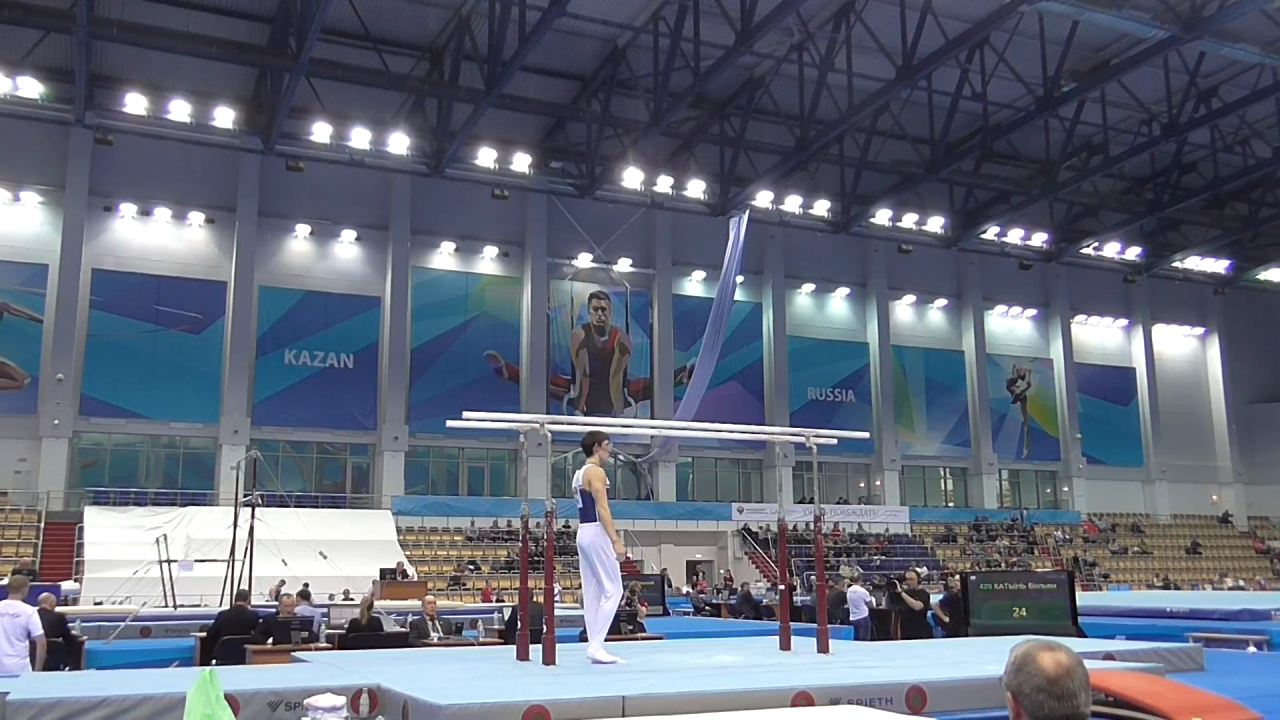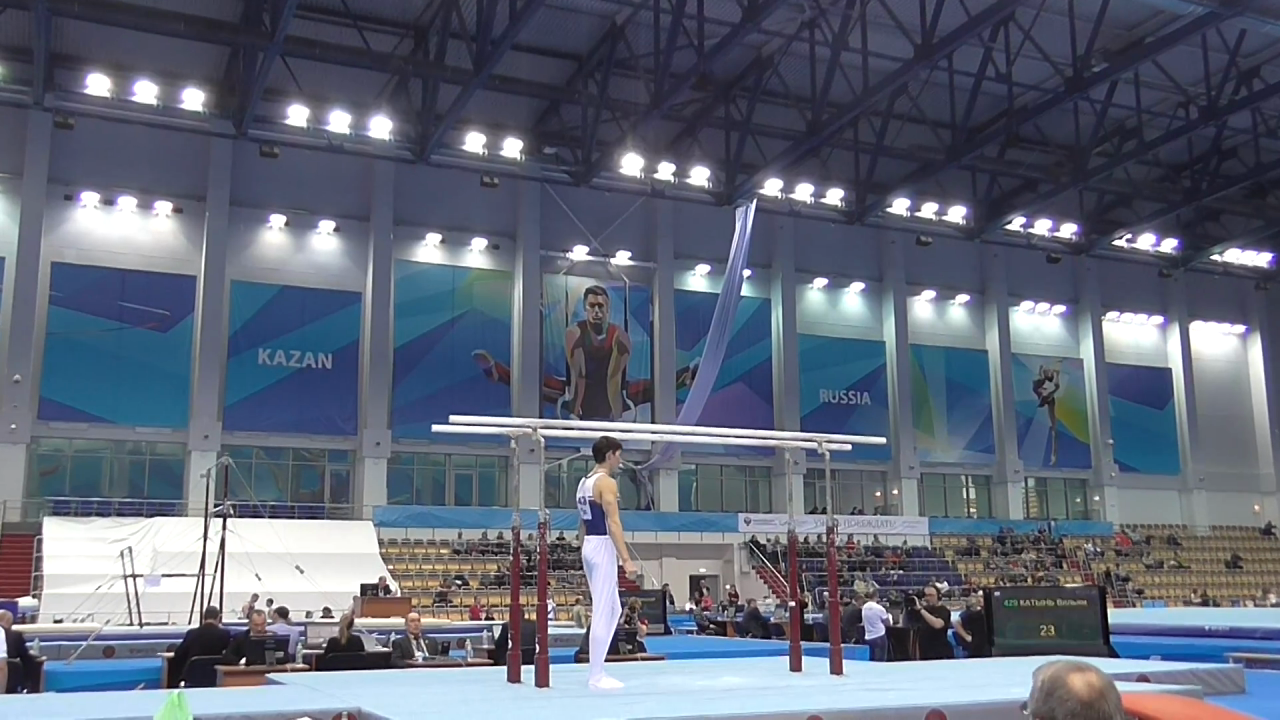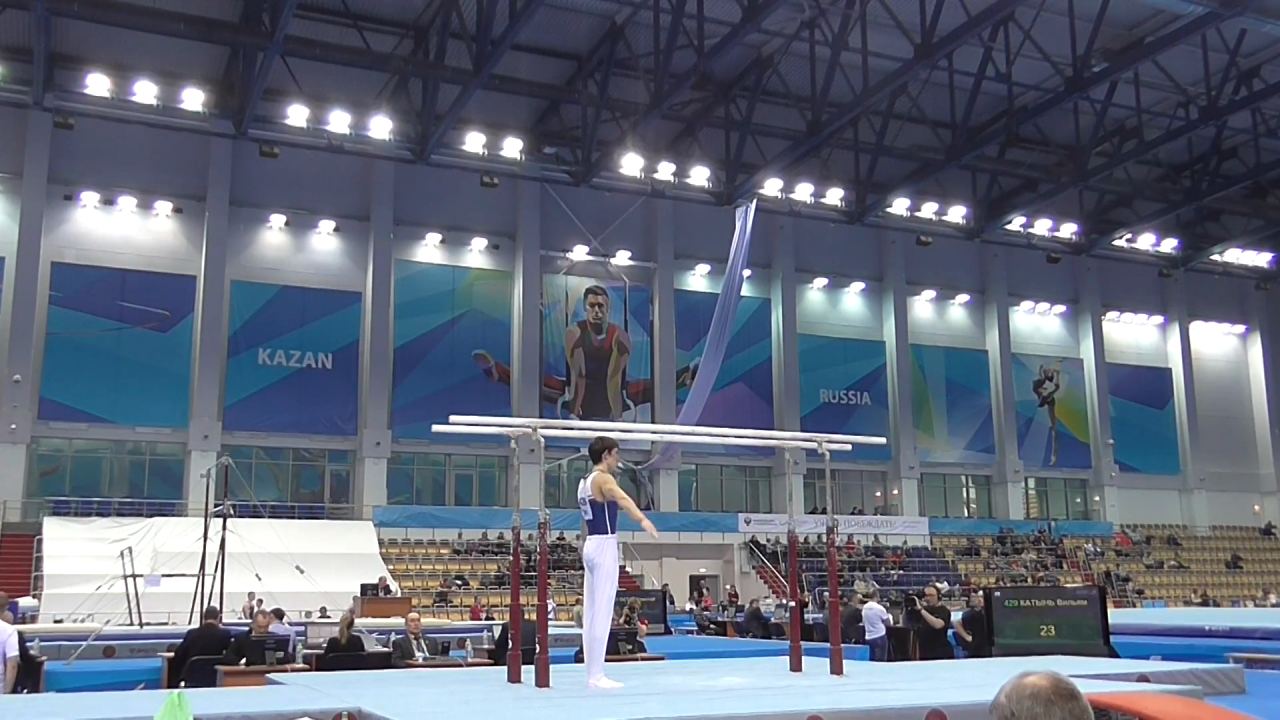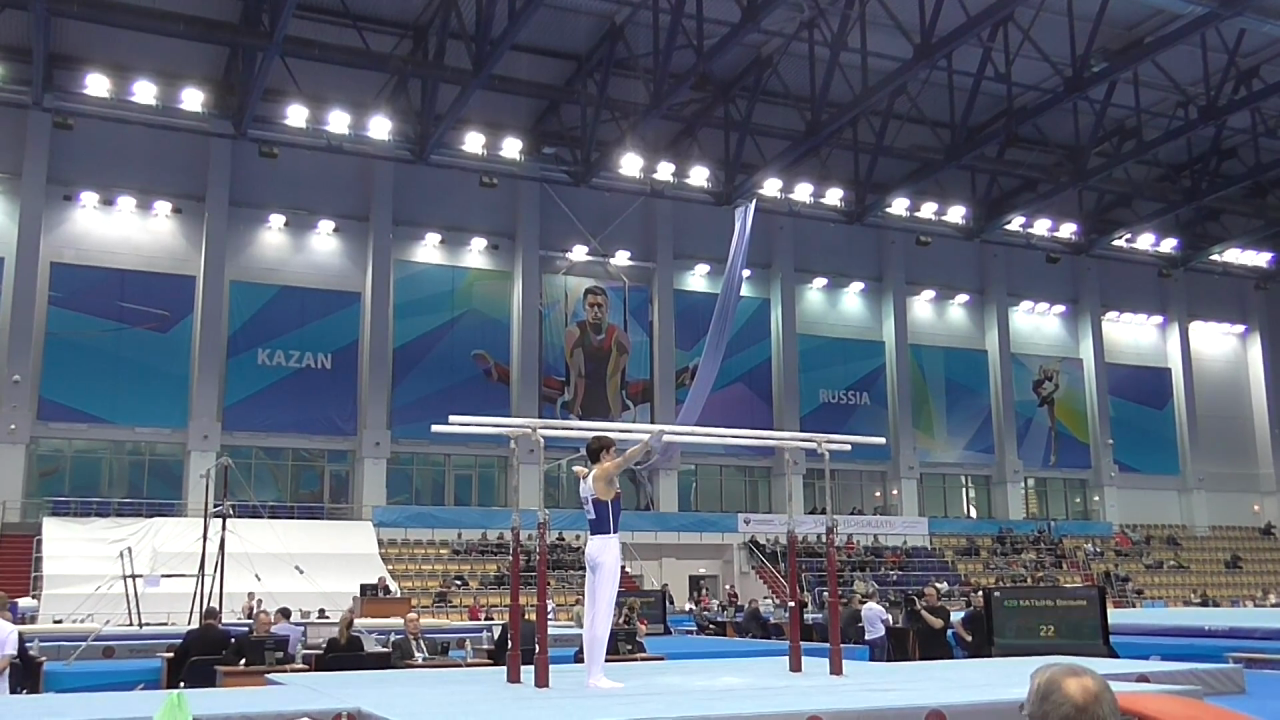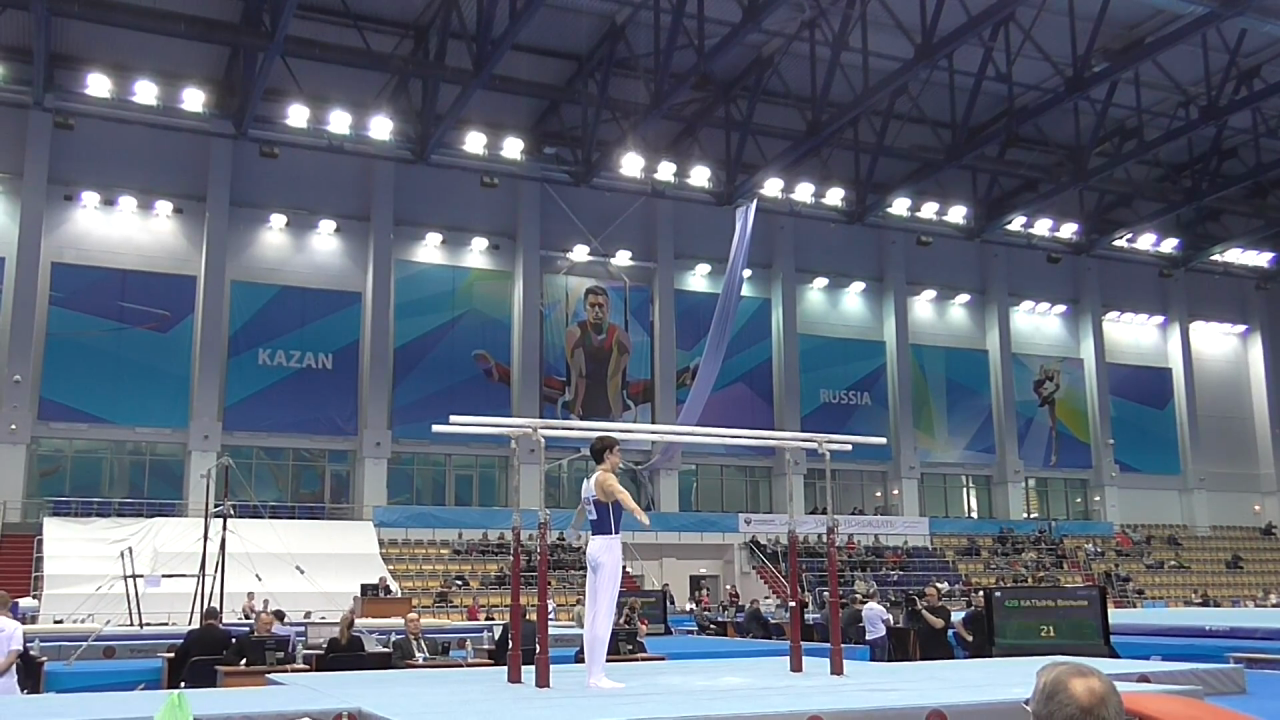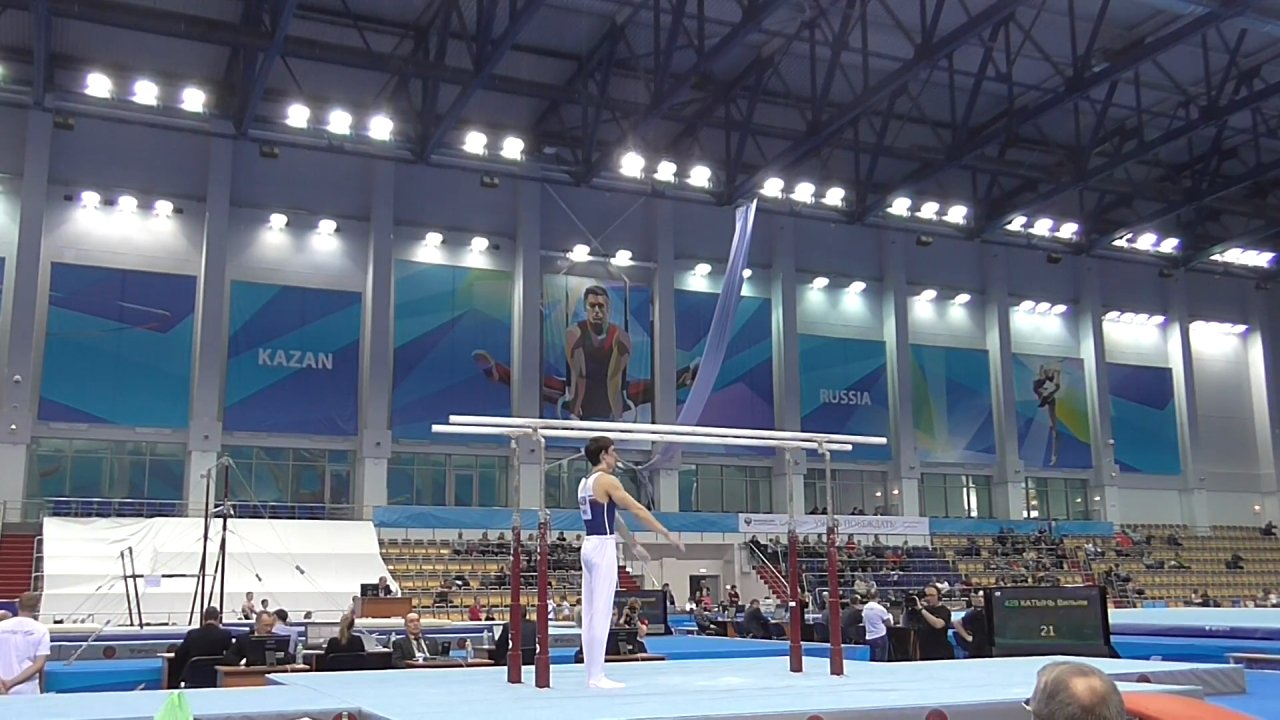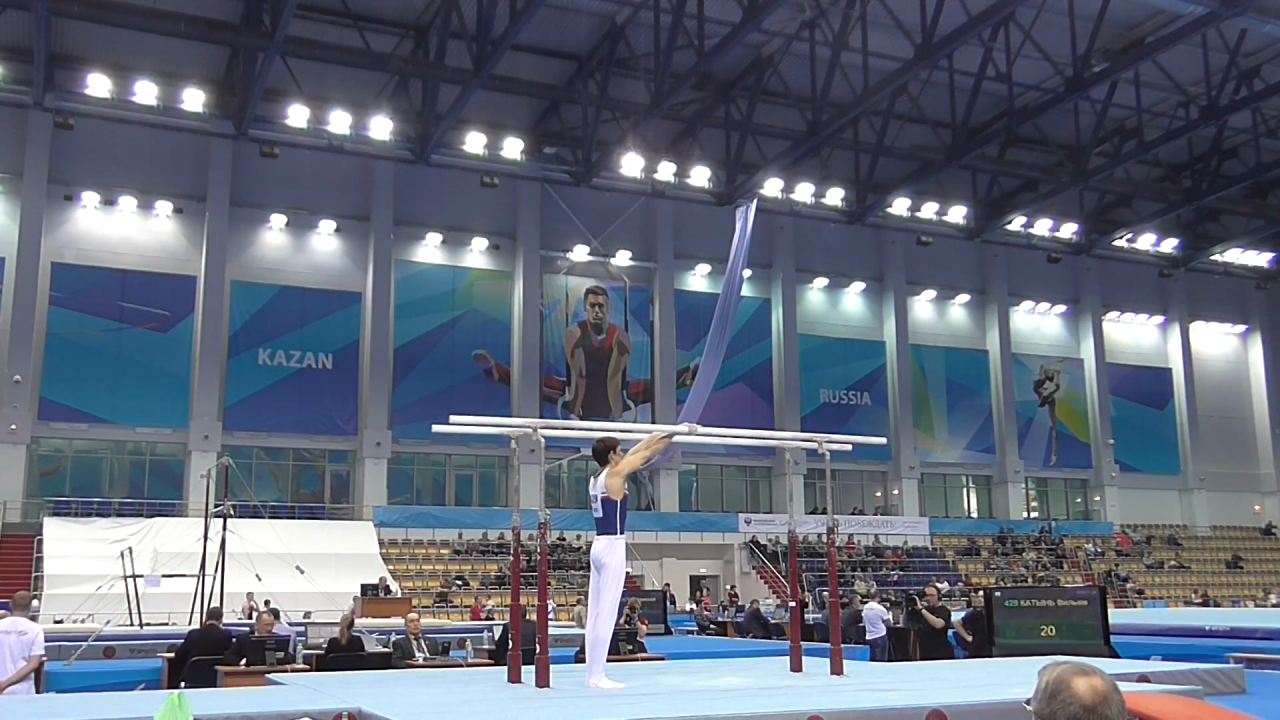
dt=0.7s
person 1, frame 1
left shoulder: (579, 474)
right shoulder: (596, 472)
right elbow: (602, 508)
right wrist: (616, 540)
left hip: (583, 533)
right hip: (596, 534)
left knee: (593, 596)
right knee: (613, 592)
left ankle: (596, 647)
right ankle: (595, 646)
person 1, frame 2
left shoulder: (584, 482)
right shoulder: (606, 482)
right elbow: (613, 522)
right wrist: (626, 558)
left hip: (588, 545)
right hip: (603, 546)
left knee: (612, 610)
right knee: (602, 614)
left ankle: (597, 669)
right ankle: (596, 677)
person 1, frame 3
left shoulder: (586, 482)
right shoulder: (602, 478)
right elbow: (622, 499)
right wrist: (642, 519)
left hip: (590, 545)
right hip: (604, 545)
left knee: (593, 612)
right knee: (603, 612)
left ankle: (592, 672)
right ankle: (596, 675)
person 1, frame 4
left shoulder: (586, 477)
right shoulder: (603, 473)
right elbow: (626, 459)
left wrist: (579, 468)
right wrist: (647, 443)
left hip: (593, 545)
right hip: (607, 546)
left knee: (593, 613)
right knee: (603, 613)
left ankle: (593, 674)
right ankle: (597, 676)
person 1, frame 5
left shoulder: (589, 481)
right shoulder: (605, 478)
left elbow: (582, 509)
right elbow: (620, 494)
left wrist: (574, 528)
right wrist: (637, 511)
left hip: (594, 545)
right hip: (608, 546)
left knee: (594, 613)
right knee: (604, 613)
left ankle: (593, 673)
right ankle: (598, 676)
person 1, frame 6
left shoulder: (585, 482)
right shoulder: (606, 480)
right elbow: (637, 509)
left wrist: (634, 544)
right wrist: (666, 534)
left hip: (590, 546)
right hip: (604, 546)
left knee: (592, 614)
right knee: (601, 614)
left ankle: (593, 674)
right ankle: (596, 676)
person 1, frame 7
left shoulder: (597, 478)
right shoulder: (614, 473)
left elbow: (637, 452)
right elbow: (647, 453)
left wrist: (662, 433)
right wrist: (674, 432)
left hip: (599, 546)
right hip: (613, 547)
left knee: (597, 613)
right knee: (606, 614)
left ankle: (594, 674)
right ankle: (597, 676)
